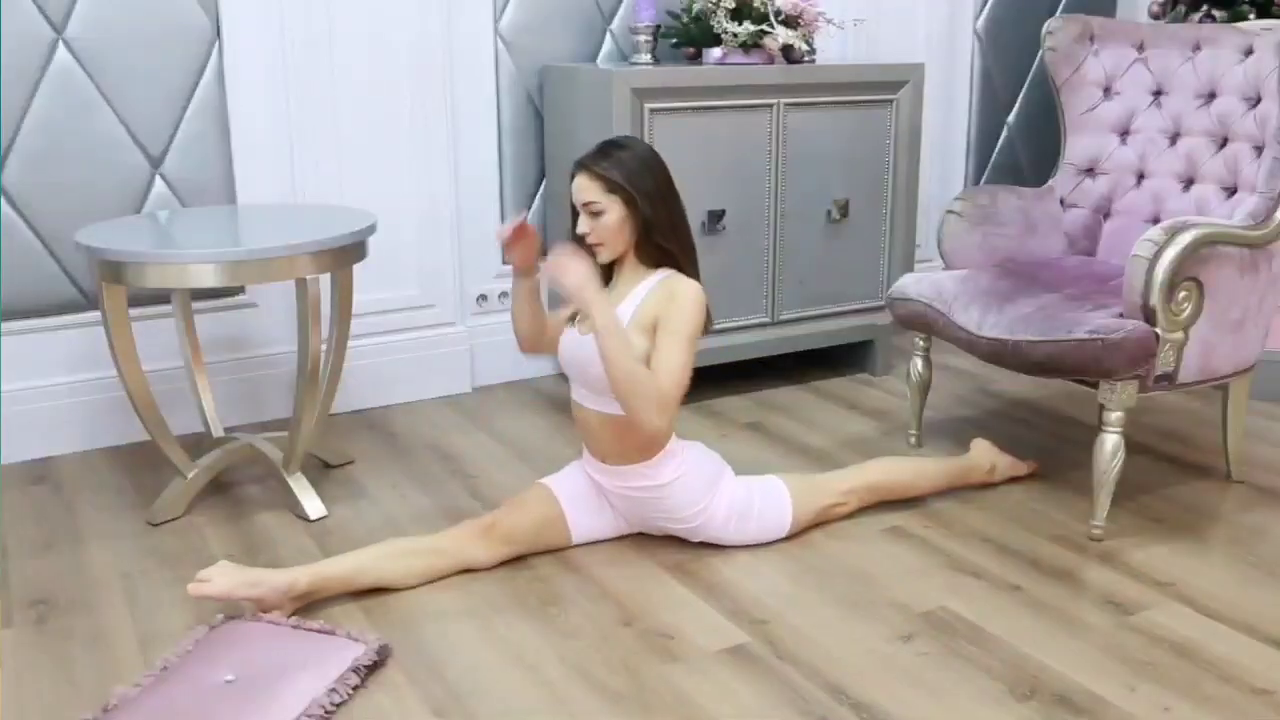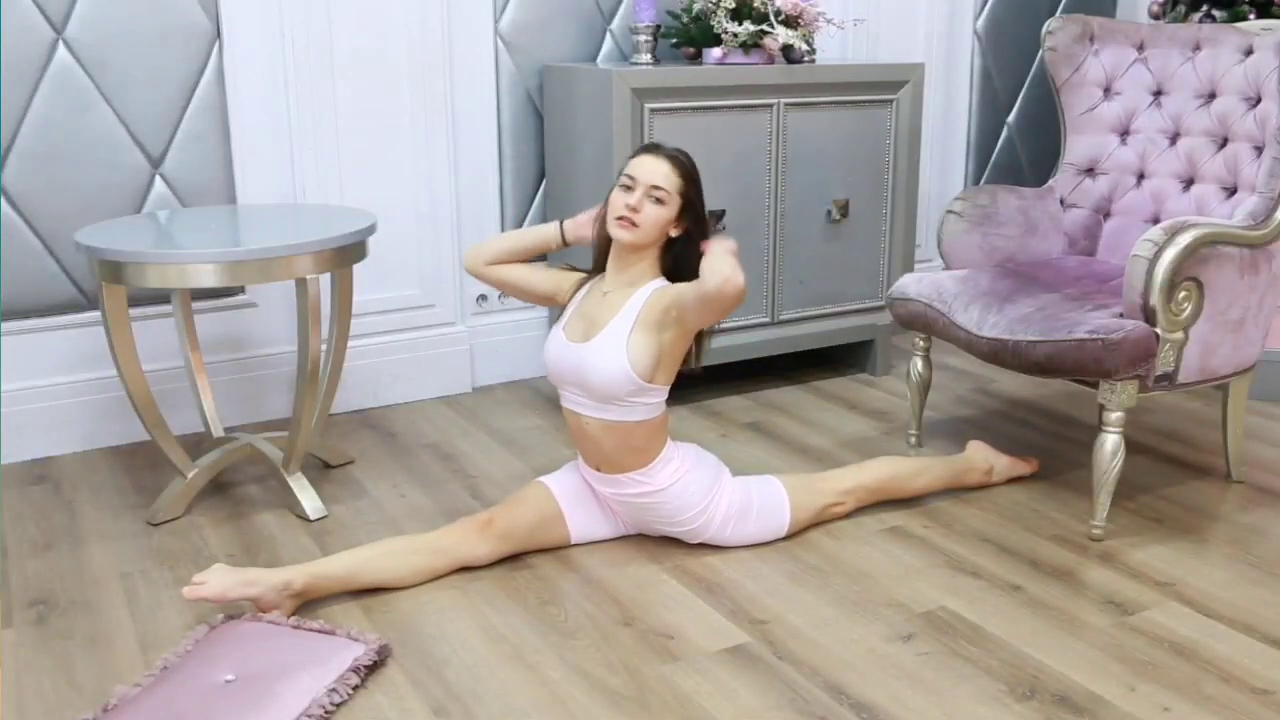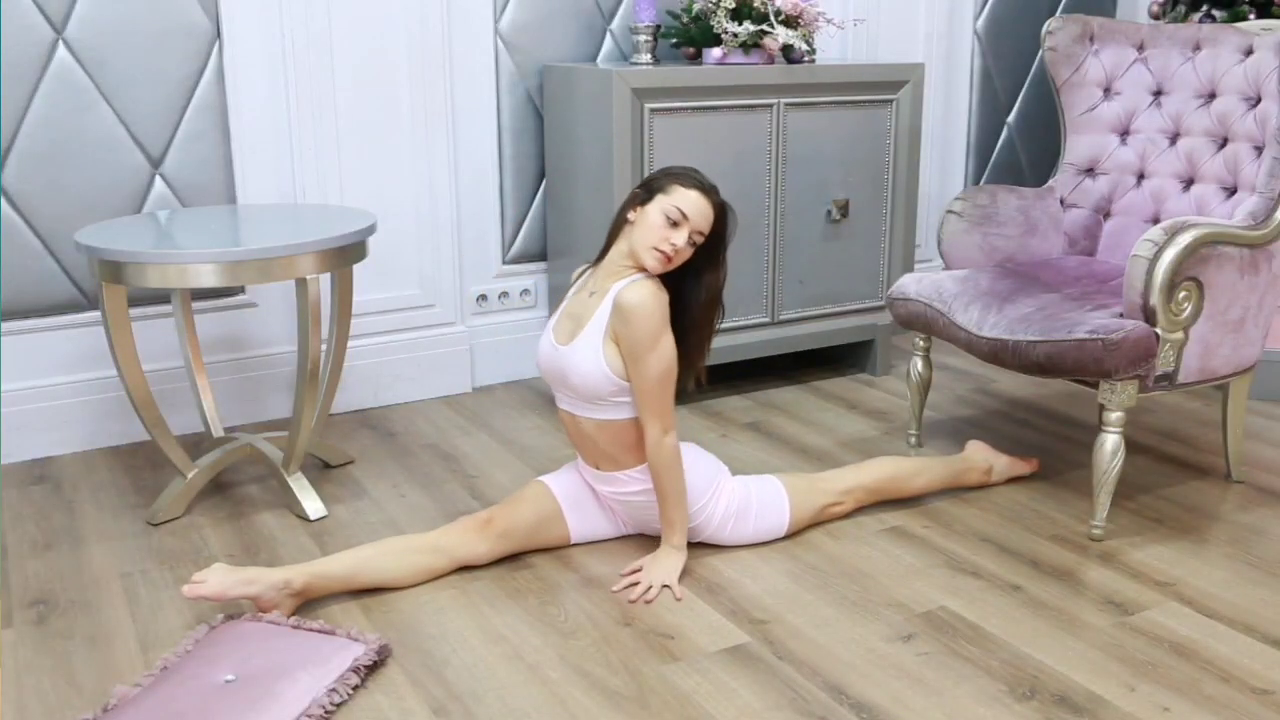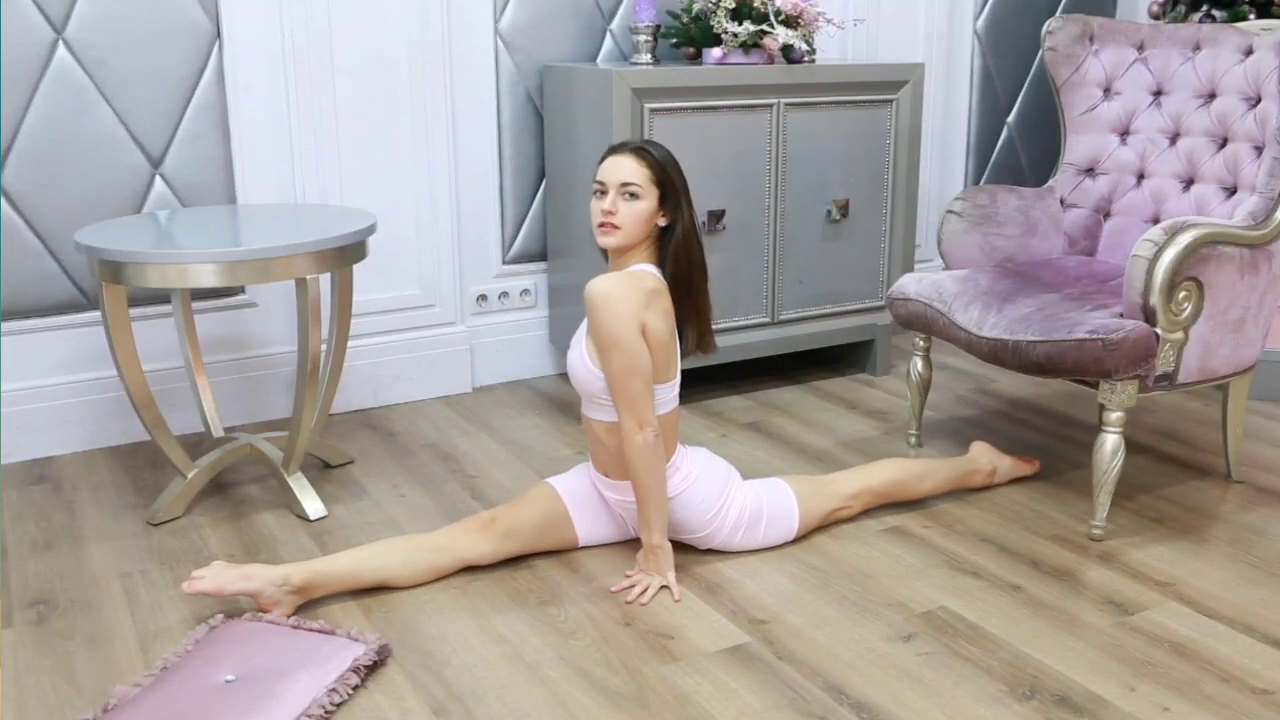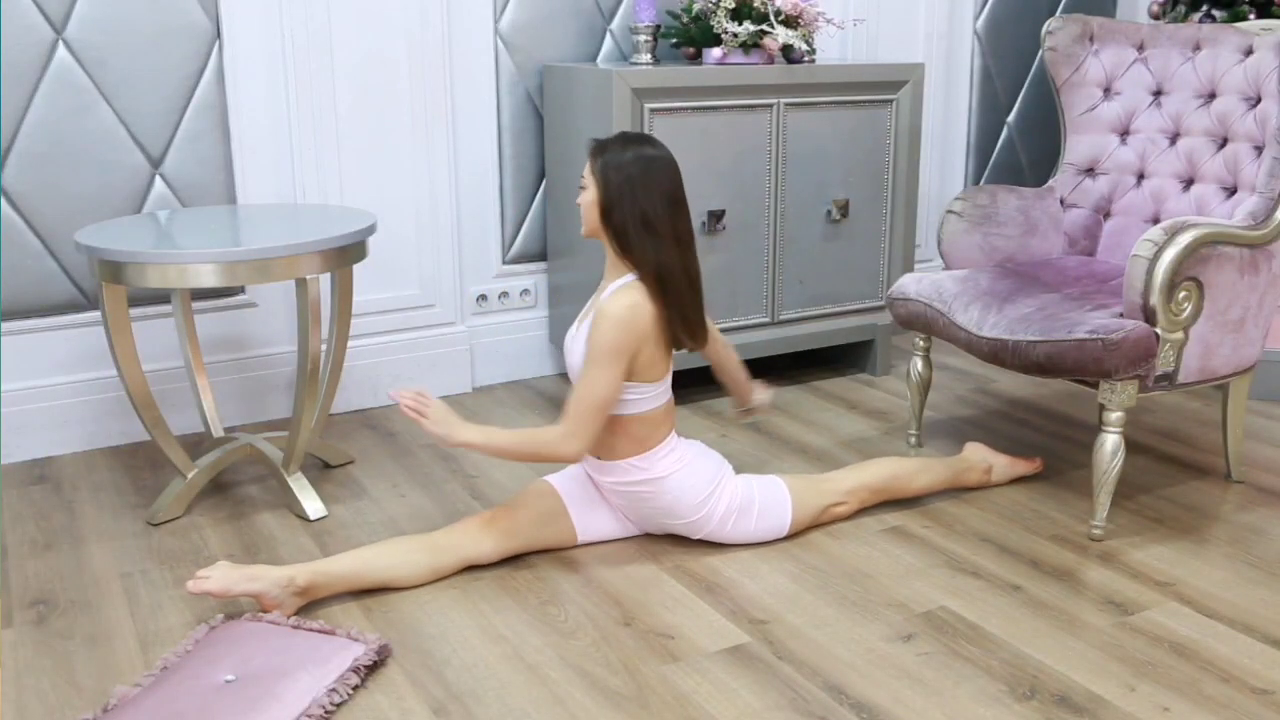
dt=1s
person 1, frame 1
left shoulder: (677, 295)
right shoulder: (608, 282)
left elbow: (654, 416)
right elbow: (537, 342)
left wrist: (592, 300)
right wrist: (526, 270)
left hip: (676, 488)
right hip: (603, 482)
right knee: (482, 537)
right ankle: (294, 585)
person 1, frame 2
left shoulder: (669, 303)
right shoulder: (582, 287)
left elbow: (728, 286)
right elbow: (479, 260)
left wrist: (718, 248)
right wrist: (572, 229)
left hip: (673, 491)
right hip: (597, 484)
right knee: (475, 536)
right ankle: (290, 583)
person 1, frame 3
left shoulder: (643, 300)
right shoulder: (585, 281)
left elbow: (661, 434)
left wrist: (674, 545)
left hip: (670, 488)
right hip: (598, 483)
right knee: (476, 534)
right ankle: (291, 583)
person 1, frame 4
left shoulder: (613, 292)
right shoulder: (638, 282)
left elbow: (640, 429)
left wrist: (656, 546)
left hip: (686, 497)
right hip: (619, 485)
right knee: (480, 533)
right ankle: (294, 580)
person 1, frame 5
left shoulder: (623, 309)
right shoulder: (652, 284)
left elbow: (571, 439)
right elbow: (712, 342)
left wrist: (459, 429)
right wrist: (747, 394)
left hip: (670, 488)
right hip: (621, 484)
right knee: (483, 534)
right ankle: (295, 583)
